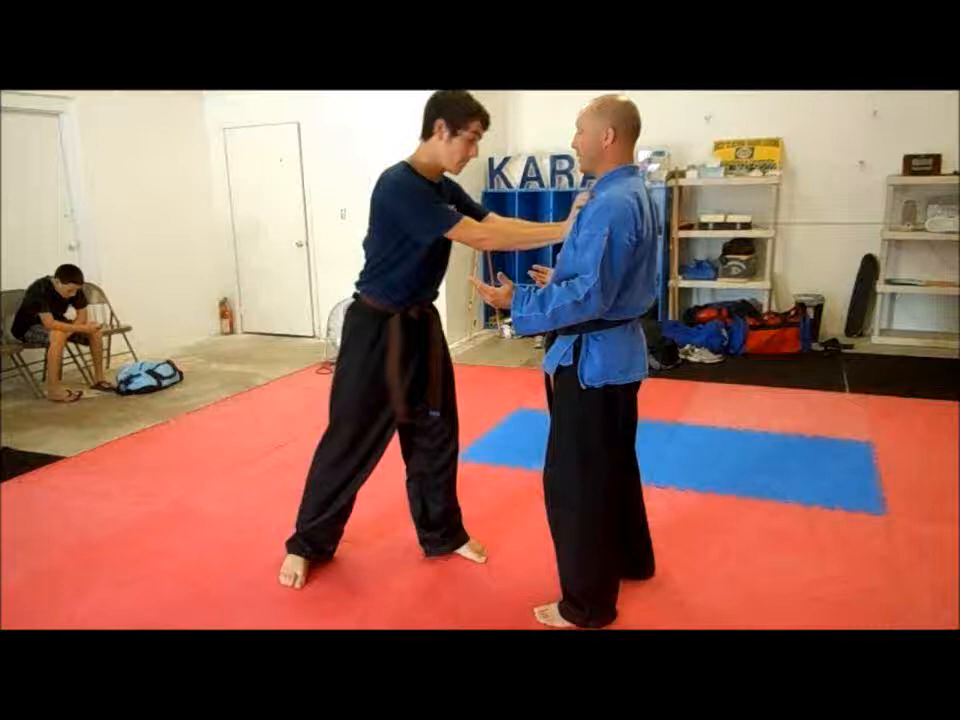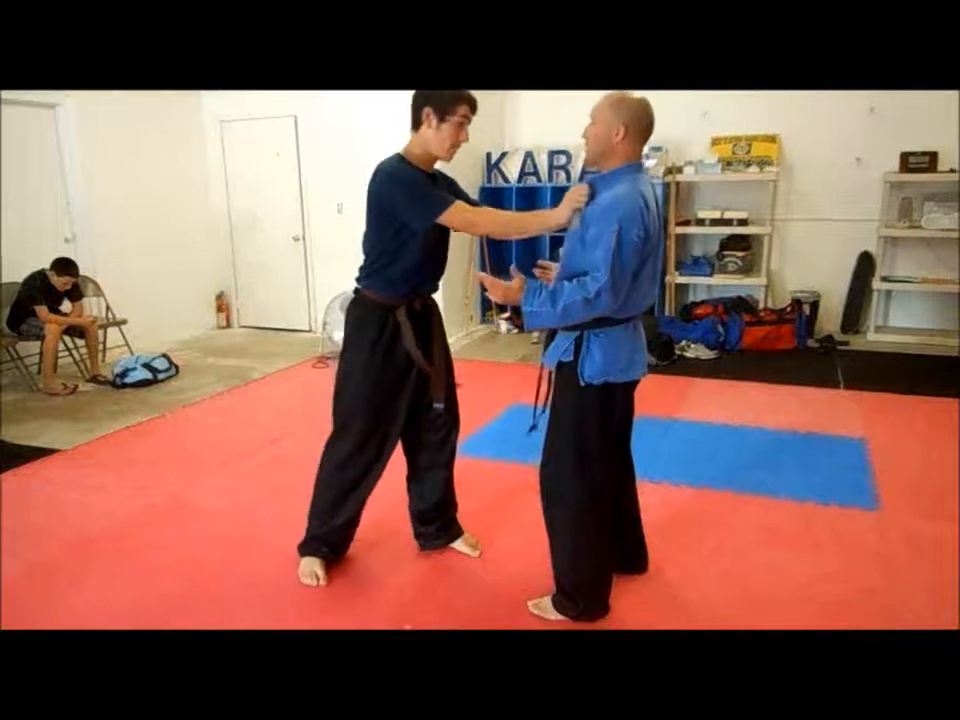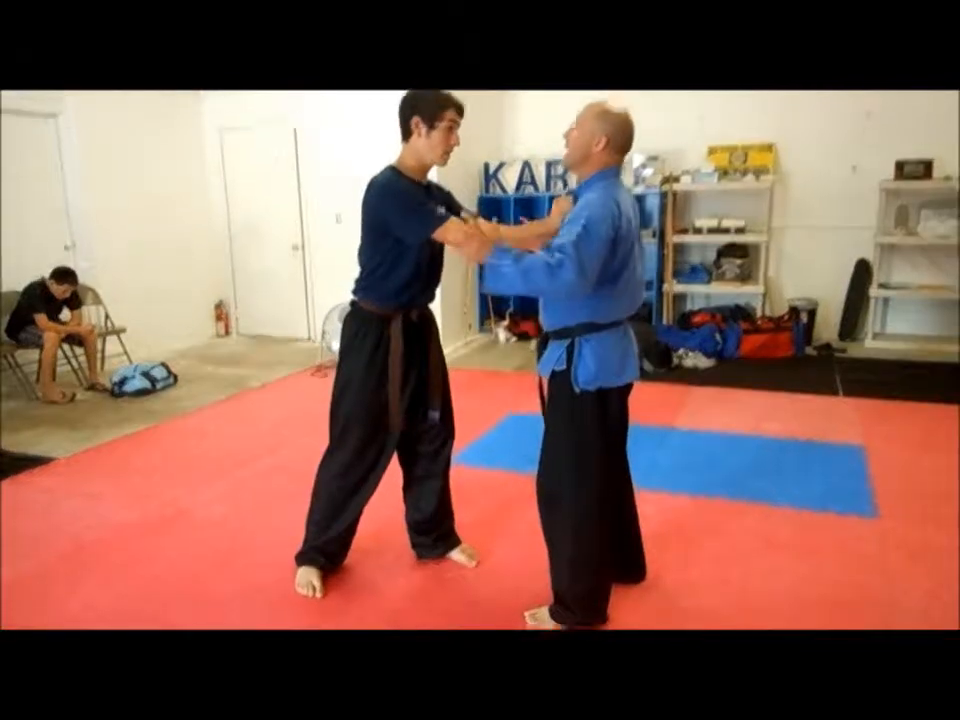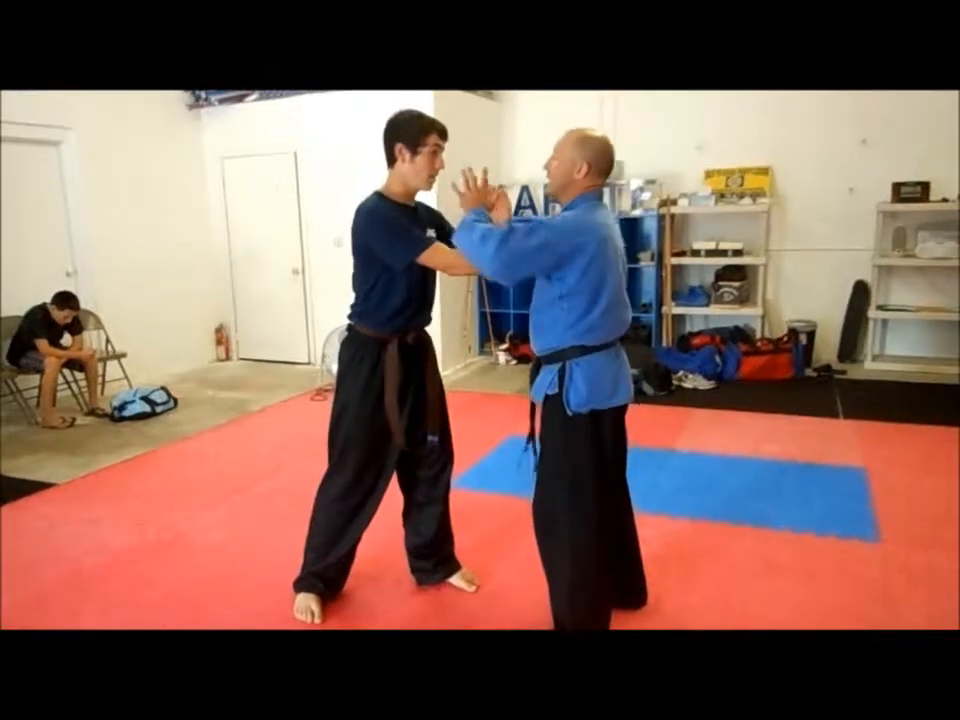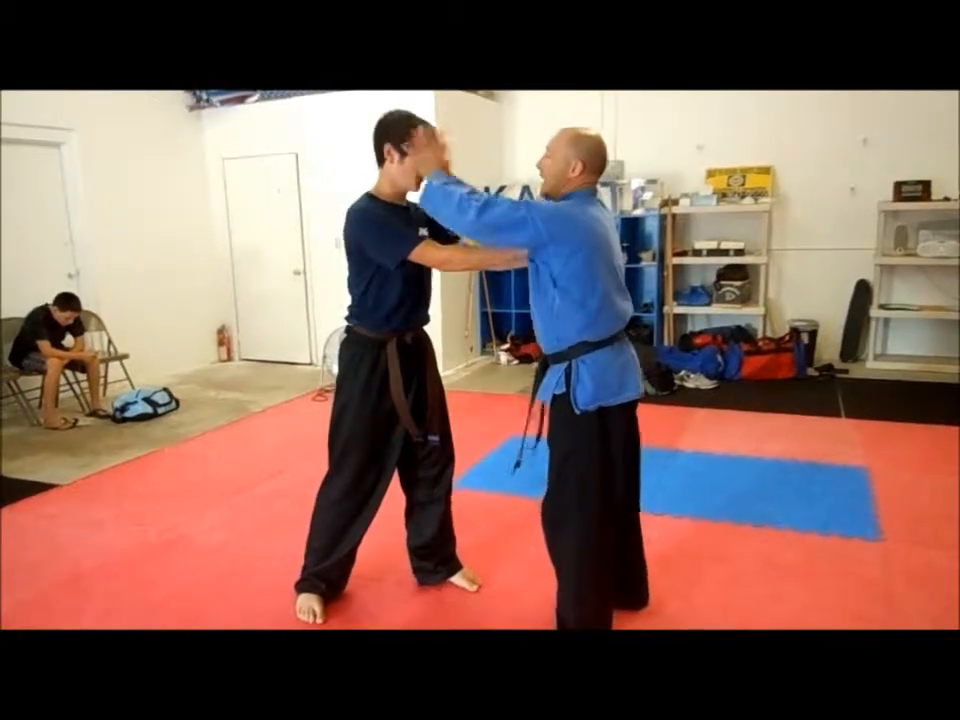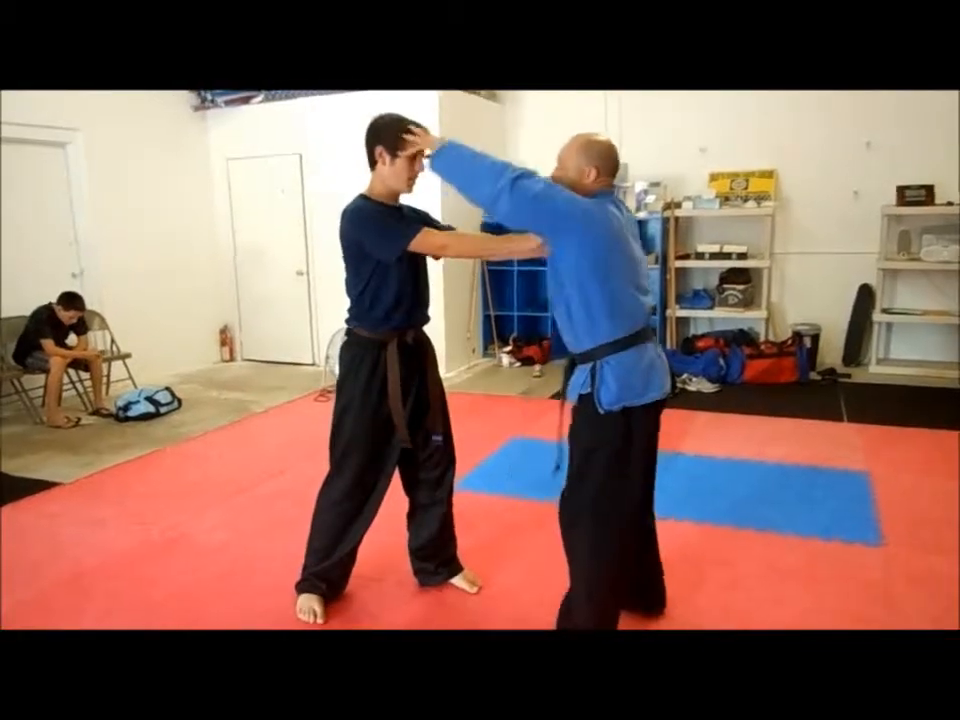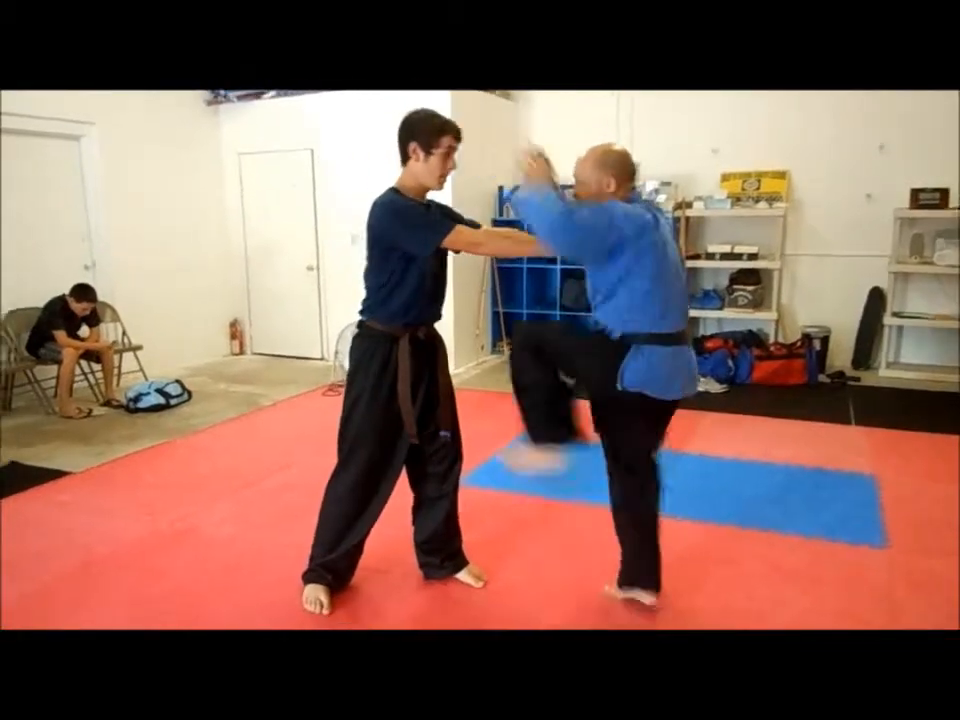
dt=0.3s
person 1, frame 1
left shoulder: (611, 205)
right shoulder: (632, 193)
left elbow: (591, 295)
left wrist: (520, 302)
right wrist: (560, 279)
left hip: (593, 355)
right hip: (616, 349)
left knee: (575, 480)
right knee: (613, 463)
left ankle: (587, 603)
right ankle: (631, 559)
person 1, frame 2
left shoulder: (618, 203)
right shoulder: (632, 190)
left elbow: (601, 292)
left wrist: (528, 298)
right wrist: (565, 274)
left hip: (594, 351)
right hip: (614, 346)
left knee: (571, 474)
right knee: (608, 460)
left ankle: (581, 597)
right ankle: (625, 553)
person 1, frame 3
left shoulder: (598, 205)
right shoulder: (610, 197)
left elbow: (567, 275)
left wrist: (495, 257)
right wrist: (547, 243)
left hip: (584, 357)
right hip: (605, 351)
left knee: (568, 483)
right knee: (604, 467)
left ankle: (579, 606)
right ankle: (622, 563)
person 1, frame 4
left shoulder: (575, 226)
right shoulder: (594, 220)
left elbow: (501, 256)
right elbow: (542, 255)
left wrist: (475, 215)
right wrist: (505, 222)
left hip: (577, 381)
right hip: (600, 373)
left knee: (565, 507)
right knee: (604, 490)
left ankle: (581, 619)
right ankle: (623, 587)
person 1, frame 5
left shoulder: (560, 218)
right shoulder: (589, 214)
left elbow: (481, 215)
right elbow: (507, 217)
left wrist: (435, 175)
right wrist: (446, 175)
left hip: (585, 379)
right hip: (613, 369)
left knee: (573, 506)
right knee: (613, 491)
left ankle: (584, 618)
right ankle: (625, 588)
person 1, frame 6
left shoulder: (579, 214)
right shoulder: (613, 214)
left elbow: (508, 188)
right elbow: (526, 198)
left wrist: (440, 150)
left hip: (611, 378)
right hip: (639, 370)
left knee: (590, 506)
right knee: (629, 494)
left ankle: (588, 618)
right ankle: (641, 592)
person 1, frame 7
left shoulder: (623, 220)
right shoulder: (643, 220)
left elbow: (560, 222)
left wrist: (536, 185)
left hip: (633, 362)
right hip: (657, 365)
left knee: (532, 341)
right knee: (632, 472)
left ankle: (550, 437)
right ankle: (640, 579)
person 2, frame 1
left shoulder: (445, 189)
right shoulder: (398, 186)
left elbow: (497, 224)
right elbow: (480, 238)
left wrist: (560, 229)
right wrist: (562, 231)
left hip: (420, 324)
right hip: (376, 328)
left knee: (436, 434)
right knee: (350, 439)
left ankle: (442, 533)
right ankle: (308, 544)
person 2, frame 2
left shoulder: (440, 183)
right shoulder: (394, 178)
left elbow: (487, 219)
right elbow: (474, 223)
left wrist: (555, 217)
right wrist: (557, 217)
left hip: (421, 317)
right hip: (377, 322)
left knee: (435, 427)
right knee: (359, 437)
left ankle: (437, 525)
right ankle: (320, 544)
person 2, frame 3
left shoulder: (435, 194)
right shoulder: (387, 189)
left elbow: (475, 236)
right elbow: (465, 240)
left hip: (417, 328)
right hip: (375, 332)
left knee: (430, 437)
right knee: (356, 448)
left ankle: (434, 536)
right ankle: (317, 554)
person 2, frame 4
left shoulder: (425, 216)
right shoulder: (375, 215)
left elbow: (470, 253)
right elbow: (450, 262)
left hip: (414, 351)
right hip: (371, 356)
left knee: (430, 461)
right knee: (354, 472)
left ankle: (434, 561)
right ankle: (315, 580)
person 2, frame 5
left shoulder: (419, 216)
right shoulder: (366, 216)
left elbow: (464, 252)
right elbow: (443, 260)
left wrist: (521, 250)
right wrist: (522, 253)
left hip: (413, 350)
right hip: (371, 357)
left knee: (431, 461)
right knee: (354, 472)
left ankle: (436, 561)
right ankle: (317, 581)
person 2, frame 6
left shoulder: (411, 217)
right shoulder: (361, 216)
left elbow: (463, 242)
right elbow: (446, 246)
left wrist: (527, 243)
right wrist: (529, 243)
left hip: (414, 352)
right hip: (371, 358)
left knee: (432, 463)
right knee: (355, 473)
left ankle: (436, 562)
right ankle: (317, 581)
person 2, frame 7
left shoulder: (433, 212)
right shoulder: (393, 210)
left elbow: (486, 237)
right elbow: (479, 241)
left wrist: (548, 246)
left hip: (423, 346)
right hip: (382, 351)
left knee: (440, 456)
right knee: (364, 465)
left ankle: (441, 557)
right ankle: (323, 572)
